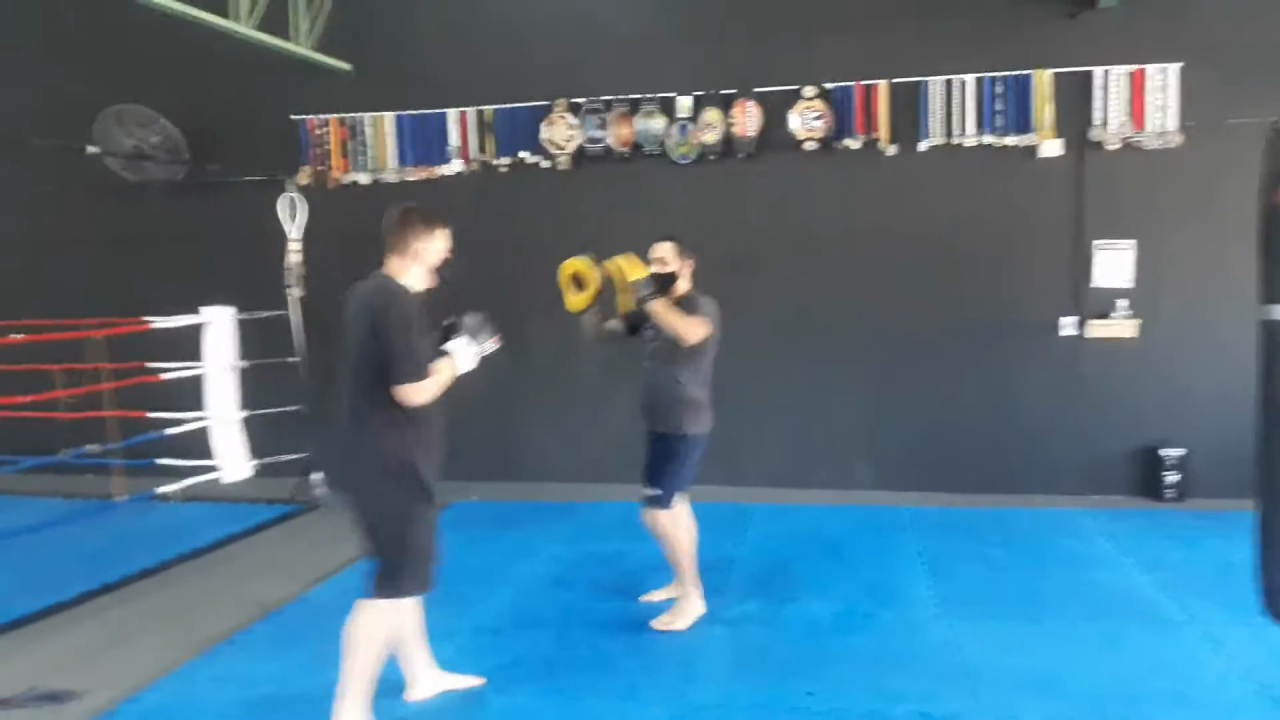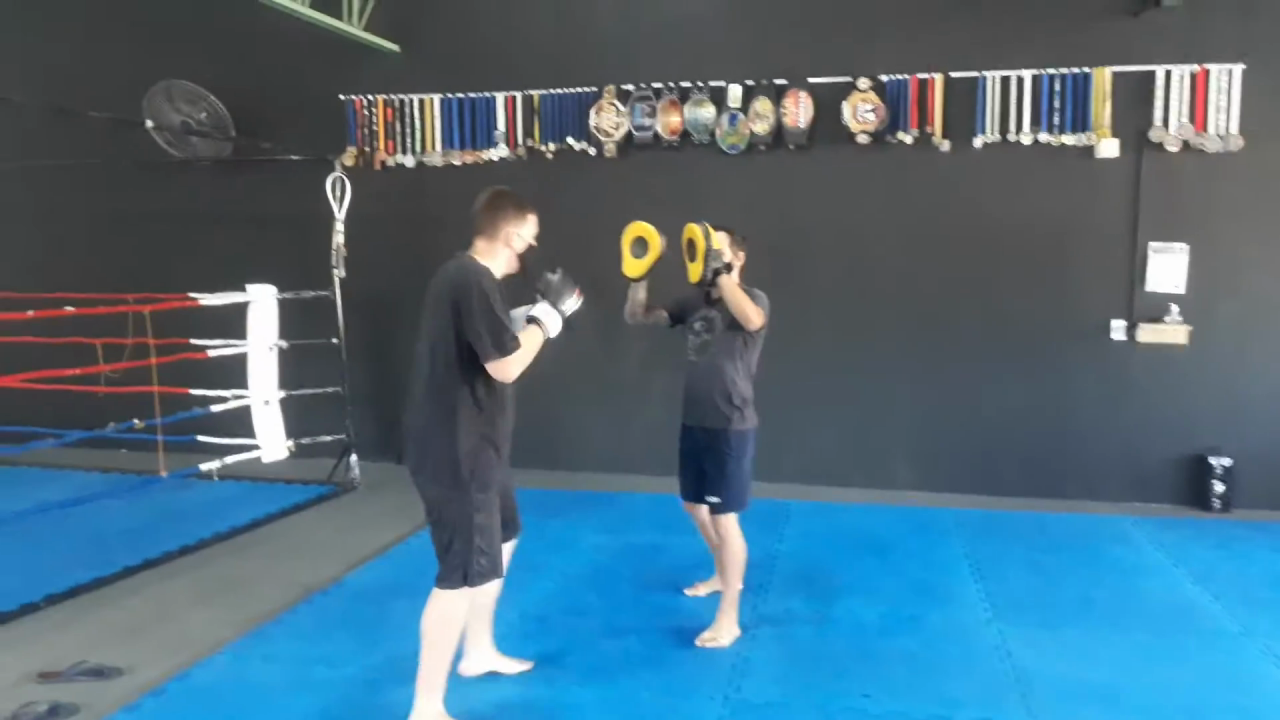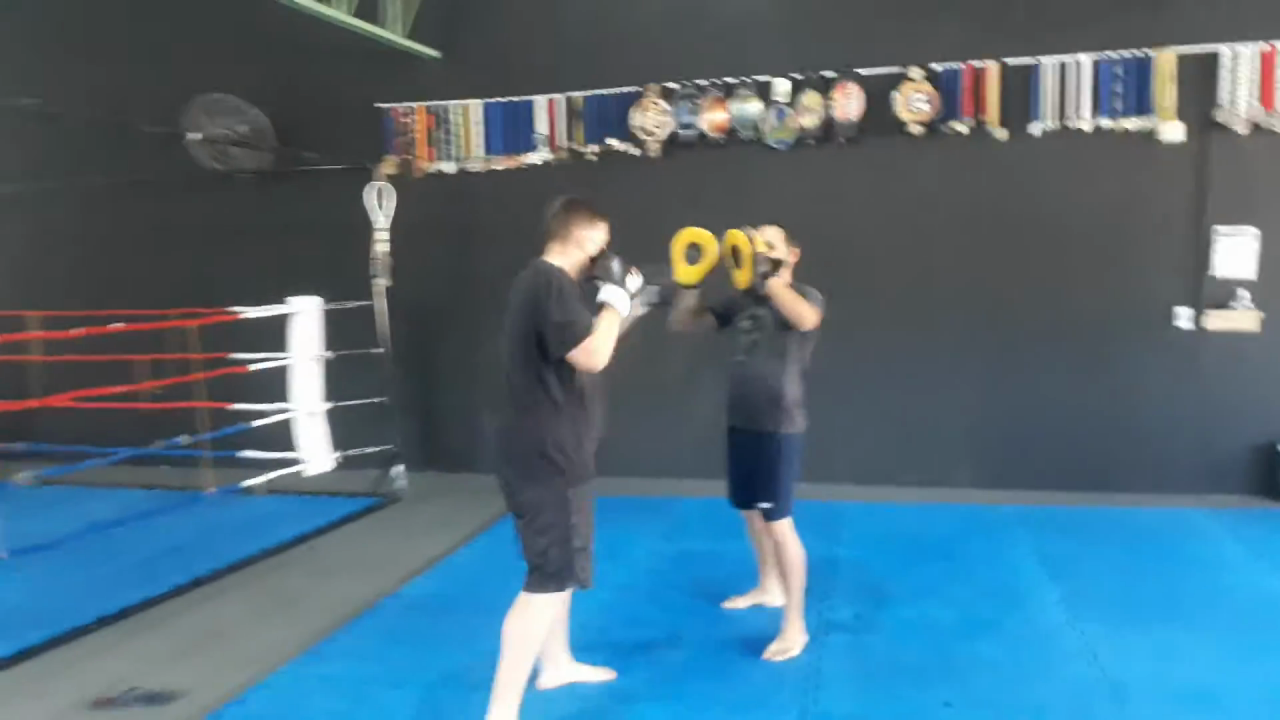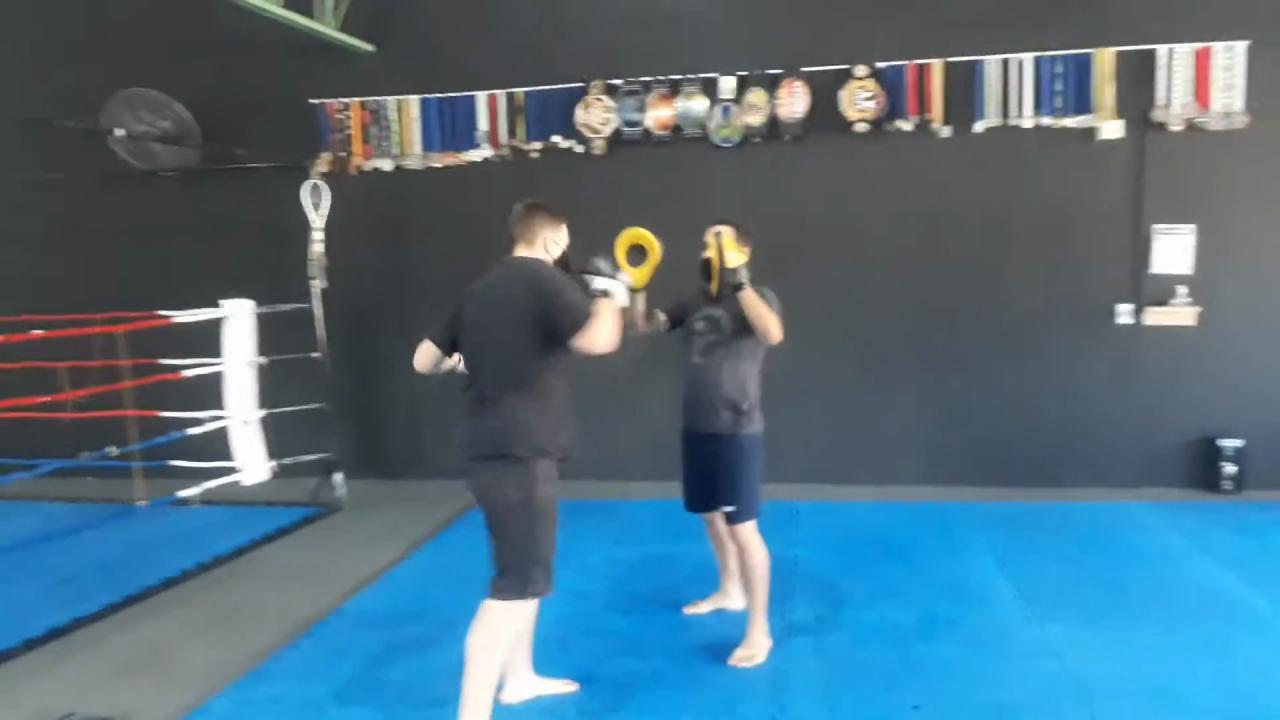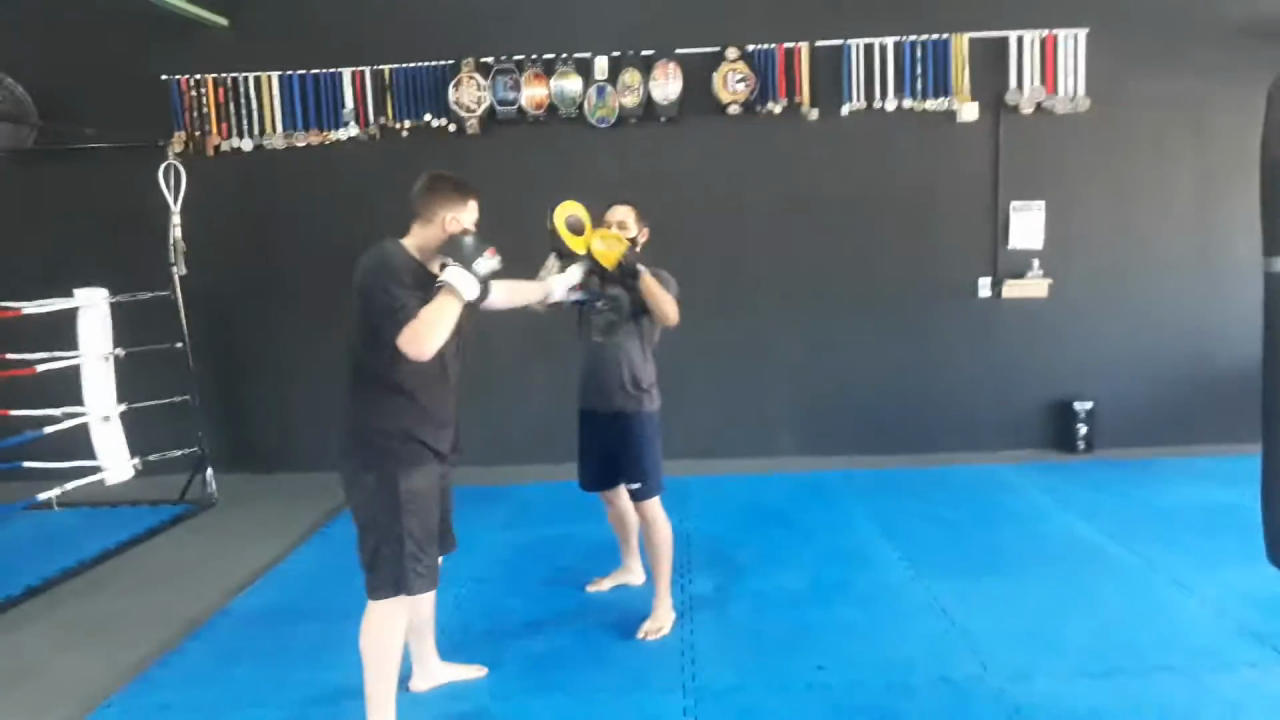
dt=0.4s
person 1, frame 1
left shoulder: (367, 294)
right shoulder: (398, 304)
right elbow: (415, 391)
left wrist: (445, 346)
right wrist: (463, 350)
left hip: (368, 461)
right hip: (389, 468)
left knee: (403, 577)
right knee: (397, 585)
left ankle: (422, 673)
person 1, frame 2
left shoulder: (460, 274)
right shoulder: (475, 283)
right elbow: (506, 366)
left wrist: (528, 315)
right wrist: (550, 313)
left hip: (465, 445)
right hip: (457, 451)
left knee: (498, 540)
right knee: (464, 574)
left ankle: (479, 650)
person 1, frame 3
left shoulder: (556, 285)
right shoulder: (552, 286)
right elbow: (593, 355)
left wrist: (619, 295)
right wrist: (616, 293)
left hip: (553, 450)
right hip: (549, 453)
left knee: (558, 568)
right knee: (552, 580)
left ankle: (558, 663)
person 1, frame 4
left shoulder: (480, 291)
right shoulder: (544, 280)
left elbow: (424, 361)
right elbow: (599, 341)
right wrist: (608, 288)
left hip: (488, 447)
right hip: (520, 450)
left knee: (526, 571)
right knee: (514, 586)
left ankle: (519, 676)
person 1, frame 5
left shoulder: (434, 268)
right shoulder: (384, 266)
left elbow: (491, 296)
right elbow: (419, 343)
left wrist: (558, 285)
right wrist: (460, 277)
left hip: (424, 443)
right hip: (389, 449)
left knee: (425, 557)
right knee: (396, 584)
left ankle: (426, 664)
person 2, frame 1
left shoulder: (700, 306)
right shoulder: (658, 311)
left elbow: (689, 334)
right elbow: (601, 331)
left wrist: (648, 299)
right wrist: (590, 305)
left hip: (684, 427)
right hip: (663, 425)
left knee: (659, 513)
right knee: (673, 504)
left ankle: (690, 596)
right ankle: (683, 583)
person 2, frame 2
left shoulder: (753, 298)
right shoulder: (693, 302)
left elbow: (752, 320)
right elbow: (637, 317)
left wrist: (719, 274)
right wrist: (639, 278)
left hip: (731, 425)
right hip: (694, 421)
left knee: (724, 518)
right knee: (695, 505)
left ankle: (729, 618)
right ankle: (725, 575)
person 2, frame 3
left shoulder: (804, 298)
right shoulder: (739, 301)
left elbow: (807, 321)
right elbow: (682, 323)
left wrist: (767, 278)
right wrist: (690, 284)
left hip: (779, 427)
right hip: (741, 423)
left knee: (778, 523)
right knee: (751, 512)
left ankle: (795, 626)
right ankle: (769, 587)
person 2, frame 4
left shoulder: (758, 298)
right shoulder: (692, 303)
left elbow: (773, 335)
right elbow: (644, 325)
left wrist: (739, 285)
right wrist: (636, 288)
left hip: (737, 429)
right hip: (697, 426)
left knee: (742, 527)
right knee: (710, 514)
left ankle: (759, 631)
right ankle: (729, 590)
person 2, frame 5
left shoulder: (656, 278)
right shoulder: (588, 279)
left elbow: (670, 316)
left wrist: (636, 269)
left hip: (635, 407)
right hip: (593, 406)
left knee: (647, 503)
right knee: (609, 491)
left ankle: (664, 603)
right ankle: (630, 566)
